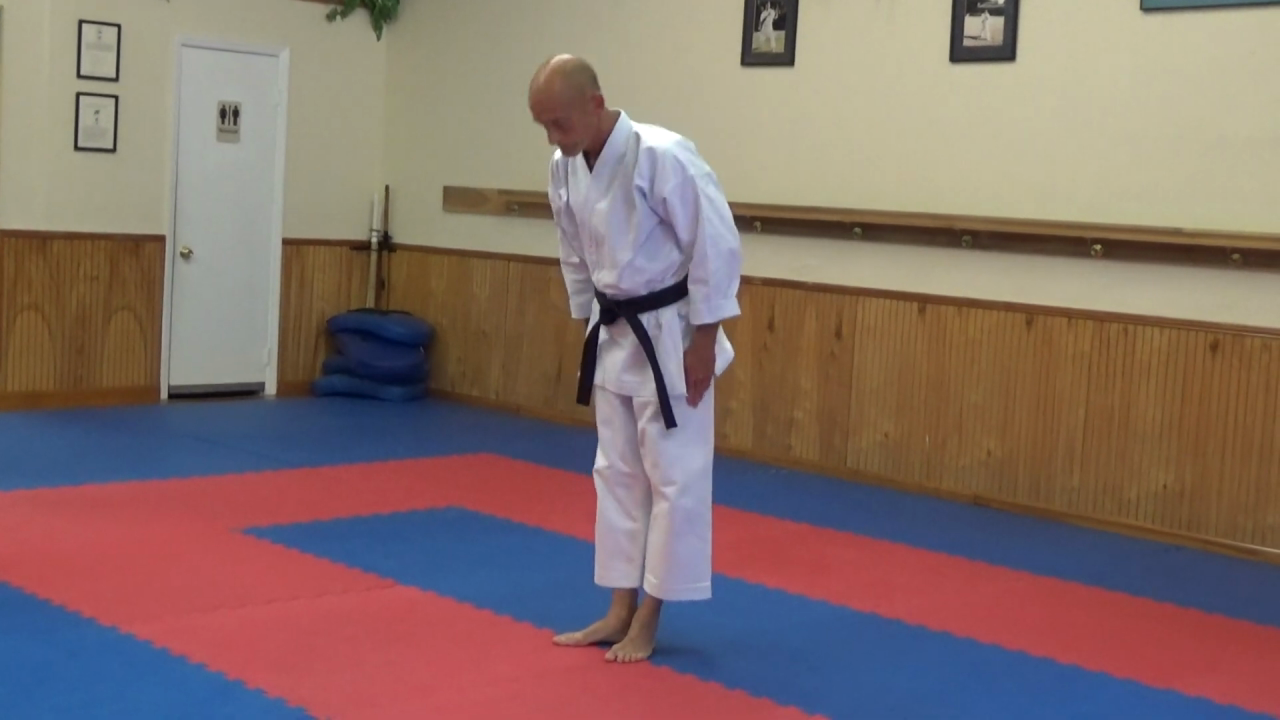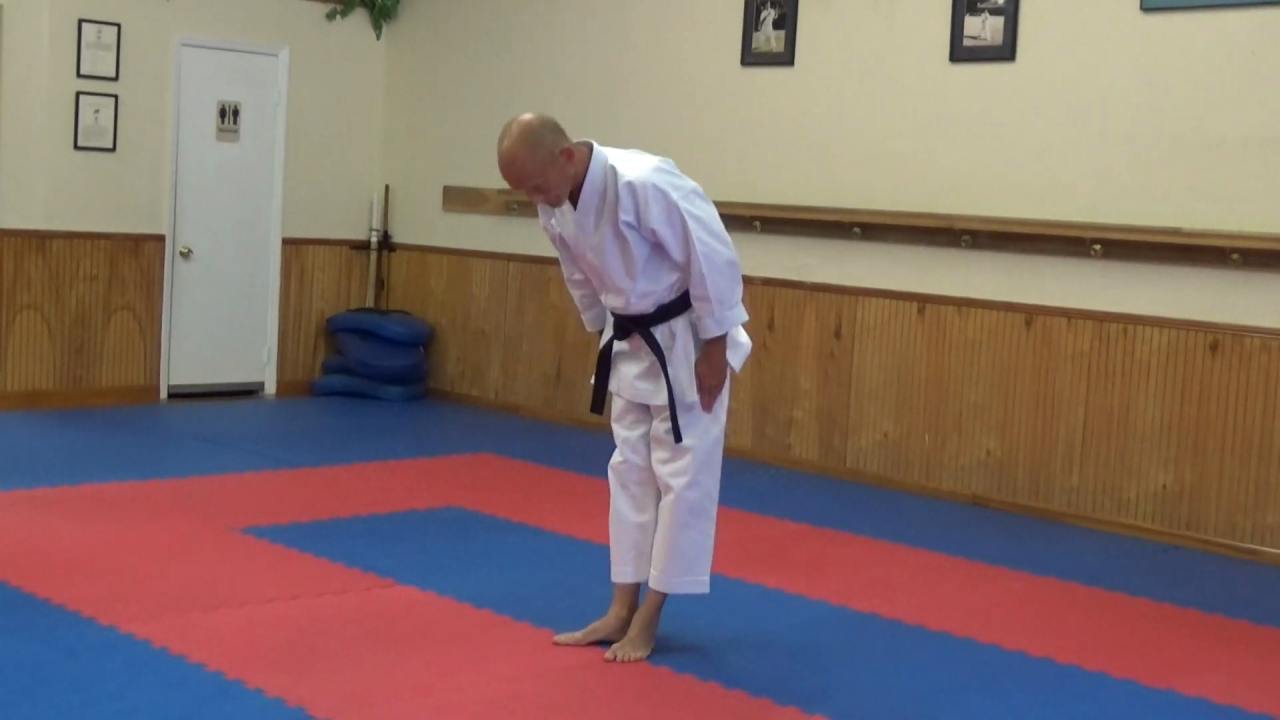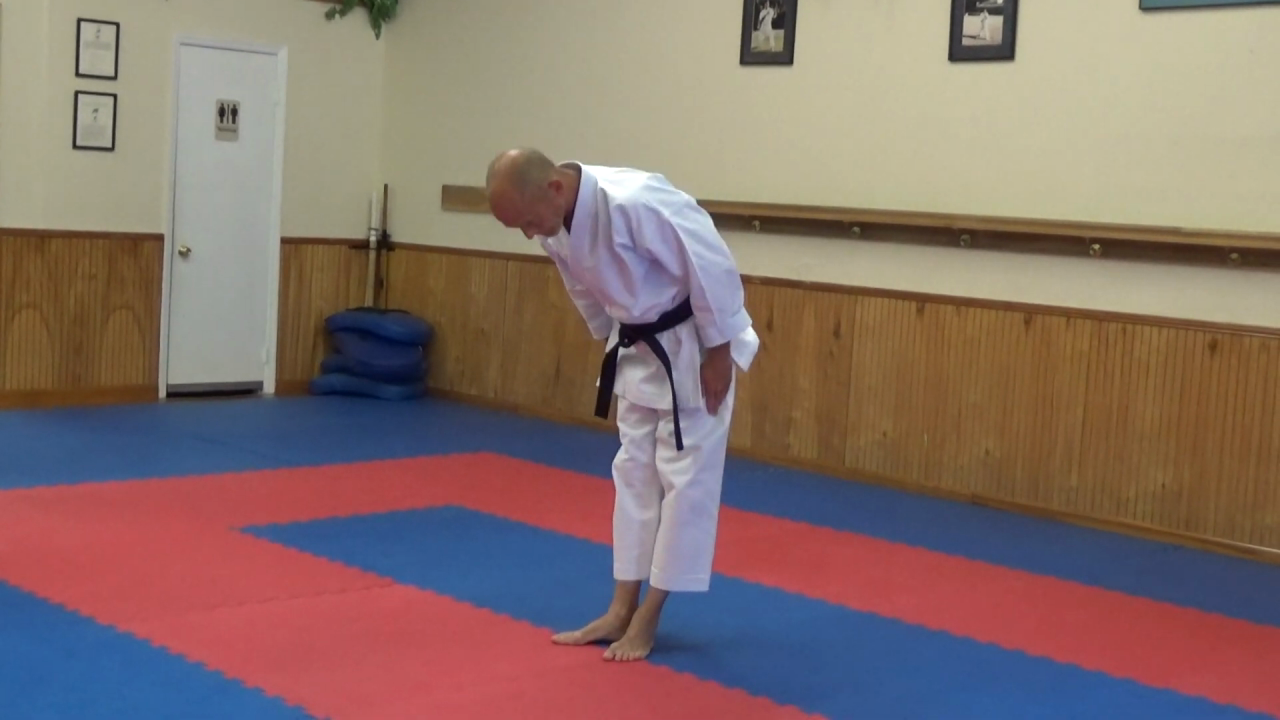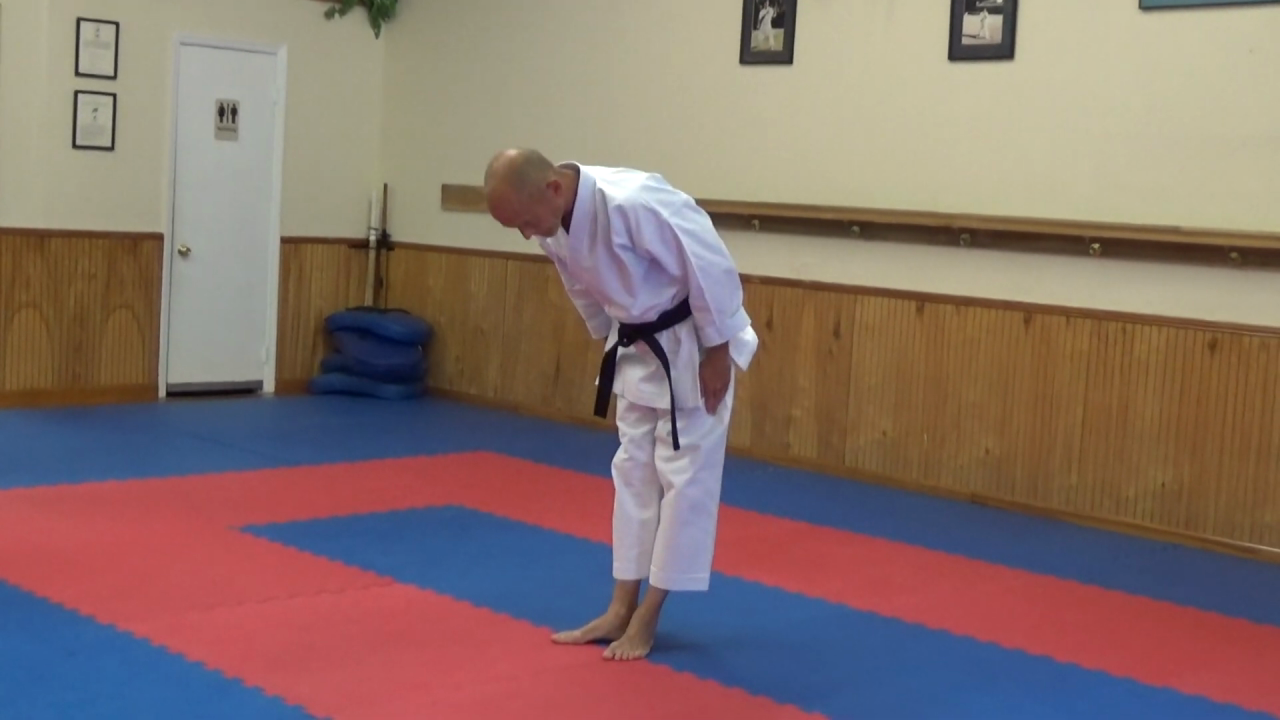
dt=0.3s
person 1, frame 1
left shoulder: (663, 156)
right shoulder: (565, 168)
left elbow: (717, 246)
left wrist: (703, 342)
right wrist: (594, 327)
left hip: (672, 336)
right hip: (615, 337)
left knee: (675, 477)
right knee: (617, 472)
left ankle: (648, 620)
right ankle: (620, 610)
person 1, frame 2
left shoulder: (645, 183)
right shoulder: (555, 202)
left elbow: (714, 260)
left wrist: (713, 349)
right wrist: (609, 340)
left hip: (685, 341)
right hip: (632, 344)
left knee: (682, 474)
right knee: (630, 471)
left ankle: (648, 618)
right ankle: (621, 610)
person 1, frame 3
left shoulder: (635, 203)
right shoulder: (555, 221)
left elbow: (712, 268)
left wrist: (717, 354)
right wrist: (615, 345)
left hip: (695, 342)
right hip: (640, 346)
left knee: (685, 473)
right knee: (634, 471)
left ankle: (646, 618)
right ankle: (621, 609)
person 1, frame 4
left shoulder: (633, 202)
right shoulder: (553, 222)
left elbow: (710, 267)
left wrist: (716, 353)
right wrist: (615, 346)
left hip: (693, 340)
right hip: (639, 345)
left knee: (684, 473)
right knee: (633, 470)
left ankle: (647, 617)
right ankle: (621, 609)
